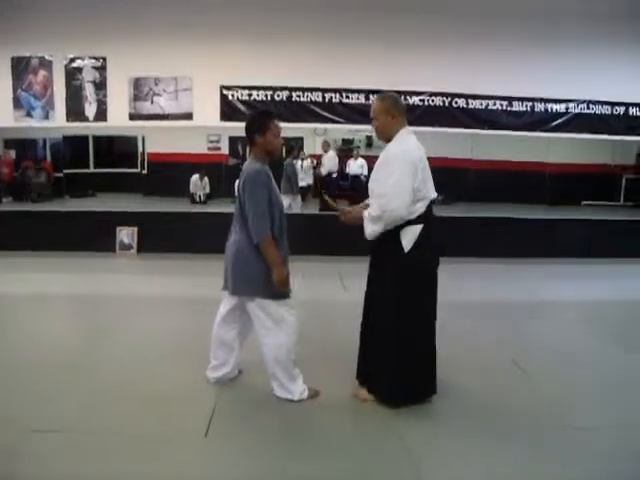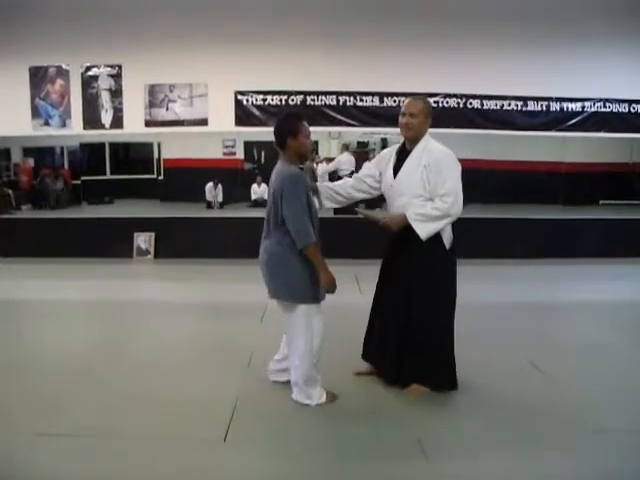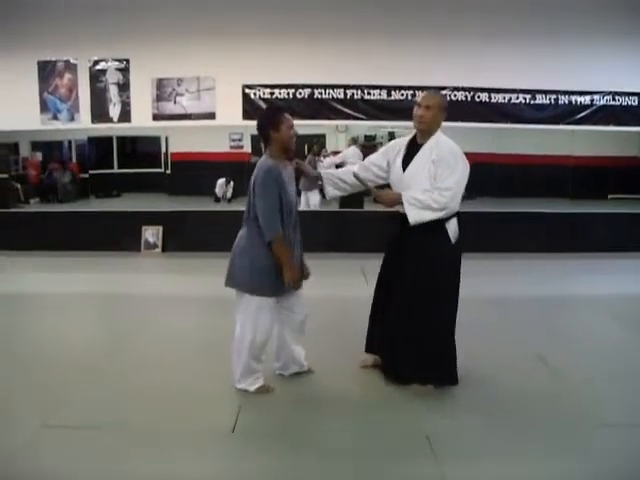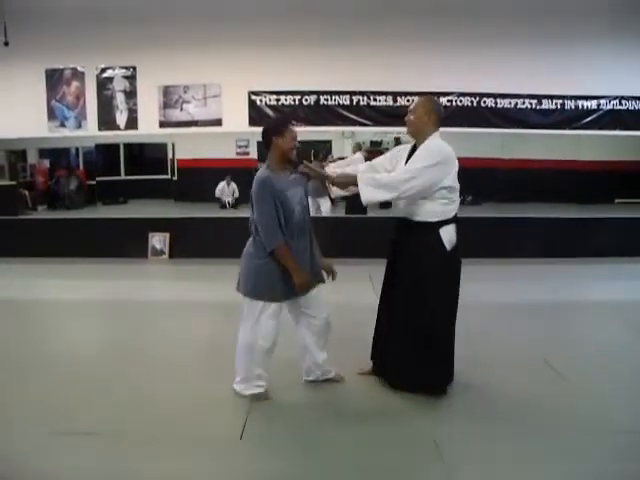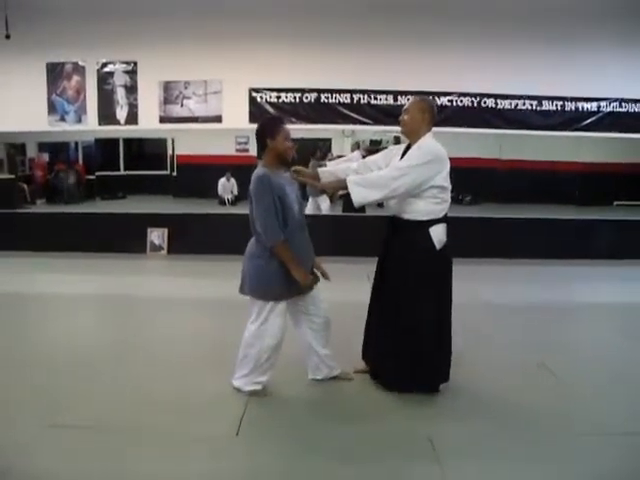
dt=1s
person 1, frame 1
left shoulder: (398, 152)
right shoulder: (407, 146)
left elbow: (394, 206)
left wrist: (361, 216)
right wrist: (366, 206)
left hip: (406, 241)
right hip: (413, 237)
left knee: (394, 314)
right knee: (408, 312)
left ankle: (390, 386)
right ankle: (412, 380)
person 1, frame 2
left shoulder: (440, 157)
right shoulder: (389, 156)
left elbow: (450, 205)
right elbow: (359, 185)
left wrist: (406, 218)
right wrist: (318, 189)
left hip: (430, 243)
right hip: (401, 239)
left knee: (427, 312)
right knee: (390, 302)
left ankle: (431, 375)
right ankle: (382, 361)
person 1, frame 3
left shoulder: (449, 153)
right shoulder: (398, 148)
left elbow: (447, 199)
right elbow: (363, 171)
left wrist: (401, 198)
right wrist: (318, 174)
left hip: (435, 237)
right hip: (407, 231)
left knee: (430, 306)
right knee: (391, 293)
left ankle: (433, 370)
right ankle: (387, 354)
person 1, frame 4
left shoulder: (440, 154)
right shoulder: (405, 152)
left elbow: (400, 183)
right elbow: (372, 169)
left wrist: (354, 180)
right wrist: (328, 175)
left hip: (433, 241)
right hip: (409, 235)
left knee: (431, 312)
right knee: (396, 301)
left ankle: (431, 376)
right ankle: (389, 363)
person 1, frame 5
left shoulder: (431, 154)
right shoulder: (400, 152)
left elbow: (390, 180)
right elbow: (364, 167)
left wrist: (341, 184)
right wrist: (317, 175)
left hip: (424, 240)
right hip: (401, 234)
left knee: (423, 309)
right knee: (390, 300)
left ankle: (425, 375)
right ankle: (384, 361)
person 2, frame 1
left shoulder: (253, 169)
right shoulder: (258, 173)
right elbow: (259, 228)
left wrist: (274, 262)
right wrist: (277, 266)
left hip: (241, 258)
right hip: (255, 262)
left knee: (232, 316)
right knee: (280, 324)
left ankle: (220, 369)
right ankle: (290, 388)
person 2, frame 2
left shoulder: (283, 172)
right shoulder: (292, 177)
right elbow: (301, 231)
left wrist: (317, 267)
right wrist: (323, 269)
left hip: (282, 259)
right hip: (290, 263)
left knee: (297, 323)
right knee: (306, 328)
left ankle: (281, 370)
right ankle: (307, 392)
person 2, frame 3
left shoulder: (285, 167)
right shoulder: (268, 171)
right elbow: (270, 227)
left wrist: (295, 261)
right wrist: (289, 265)
left hip: (280, 257)
right hip: (260, 259)
left knee: (294, 312)
right knee: (256, 323)
left ankle: (290, 363)
right ankle: (247, 378)
person 2, frame 4
left shoulder: (297, 177)
right shoulder: (264, 181)
right elbow: (270, 236)
left wrist: (317, 259)
right wrist: (295, 271)
left hip: (299, 263)
right hip: (268, 268)
left knee: (316, 317)
right knee: (260, 329)
left ankle: (317, 369)
right ankle: (248, 383)
person 2, frame 5
left shoulder: (286, 176)
right shoulder: (262, 180)
right elbow: (270, 235)
left wrist: (310, 260)
right wrist: (295, 268)
left hip: (295, 264)
right hip: (272, 268)
left knee: (315, 317)
right knee: (267, 327)
left ankle: (323, 368)
right ankle: (247, 380)
